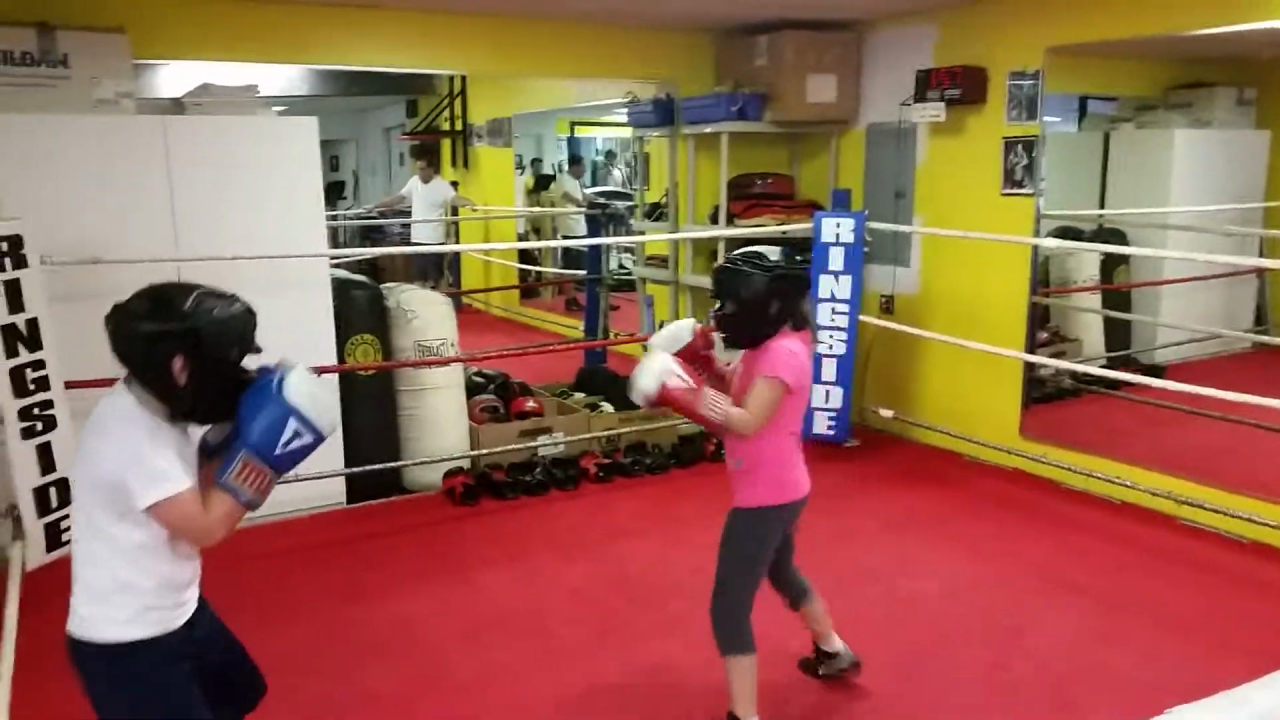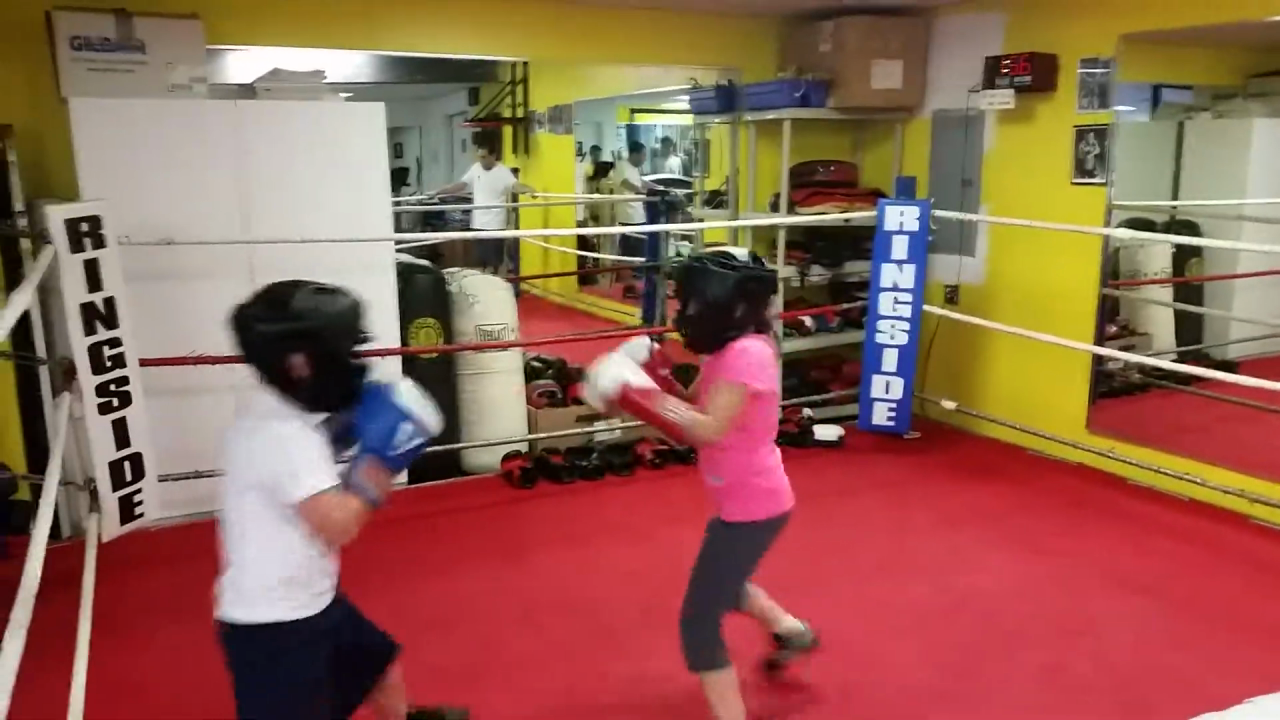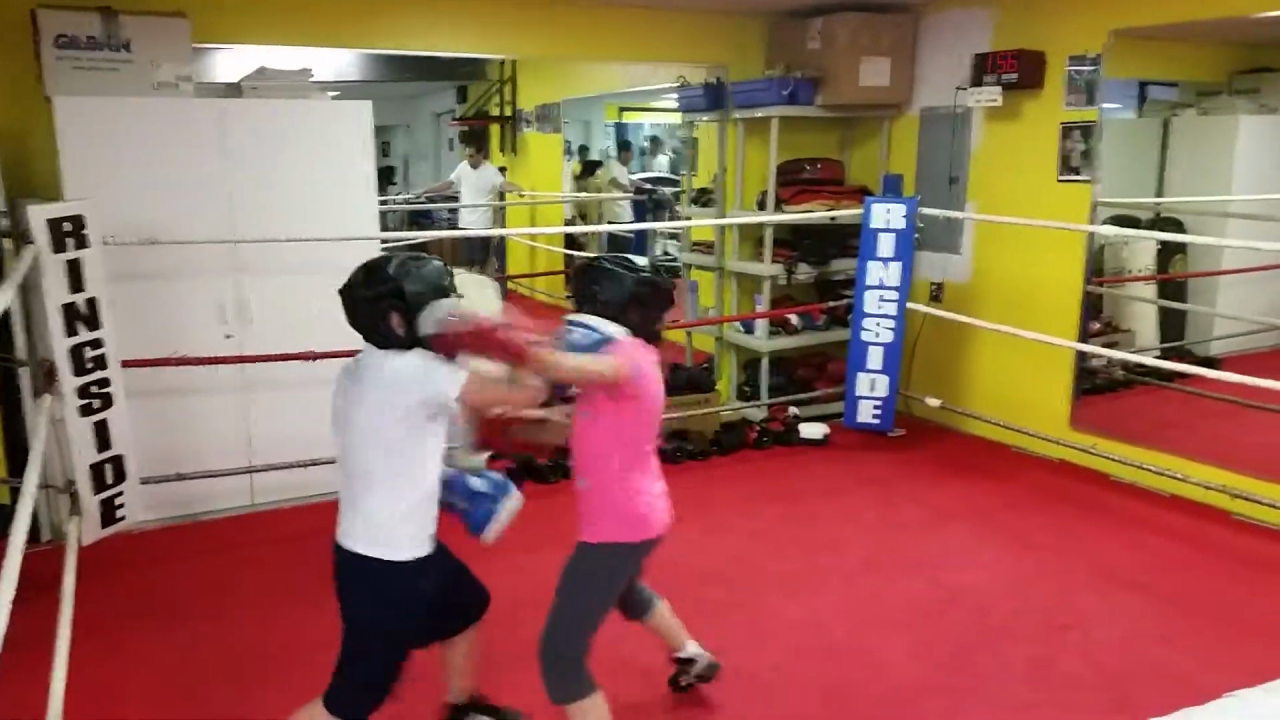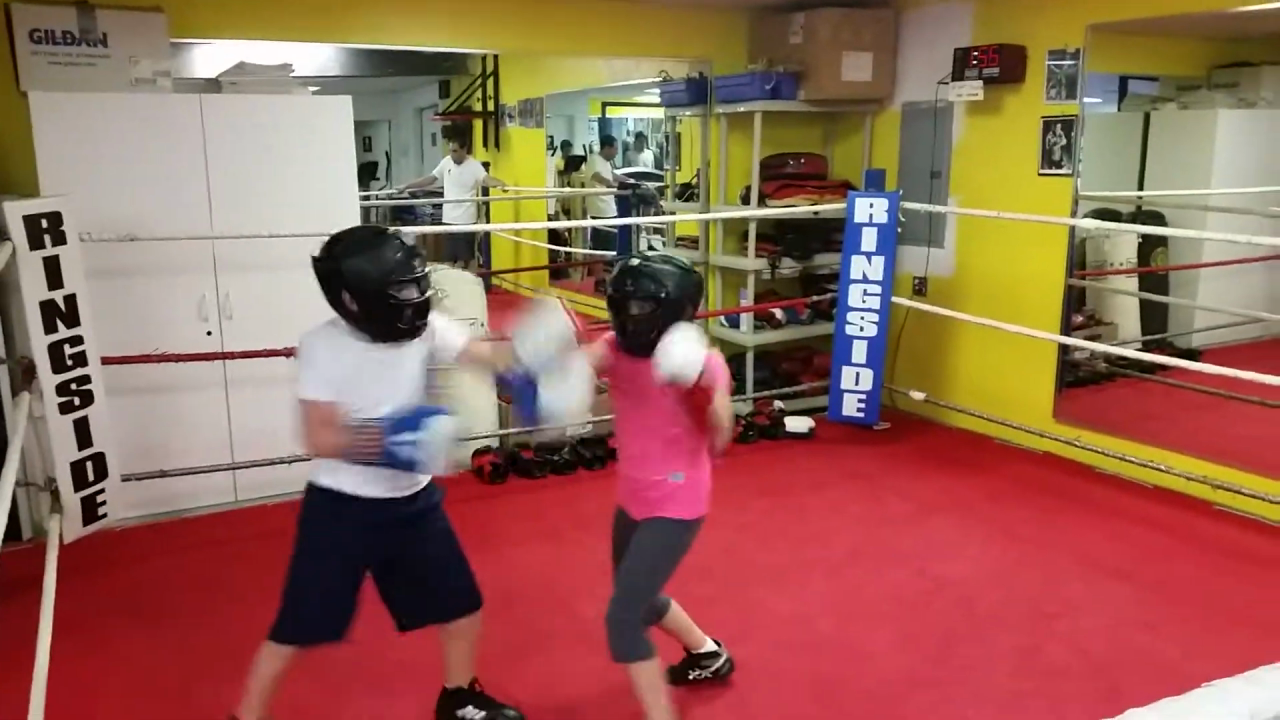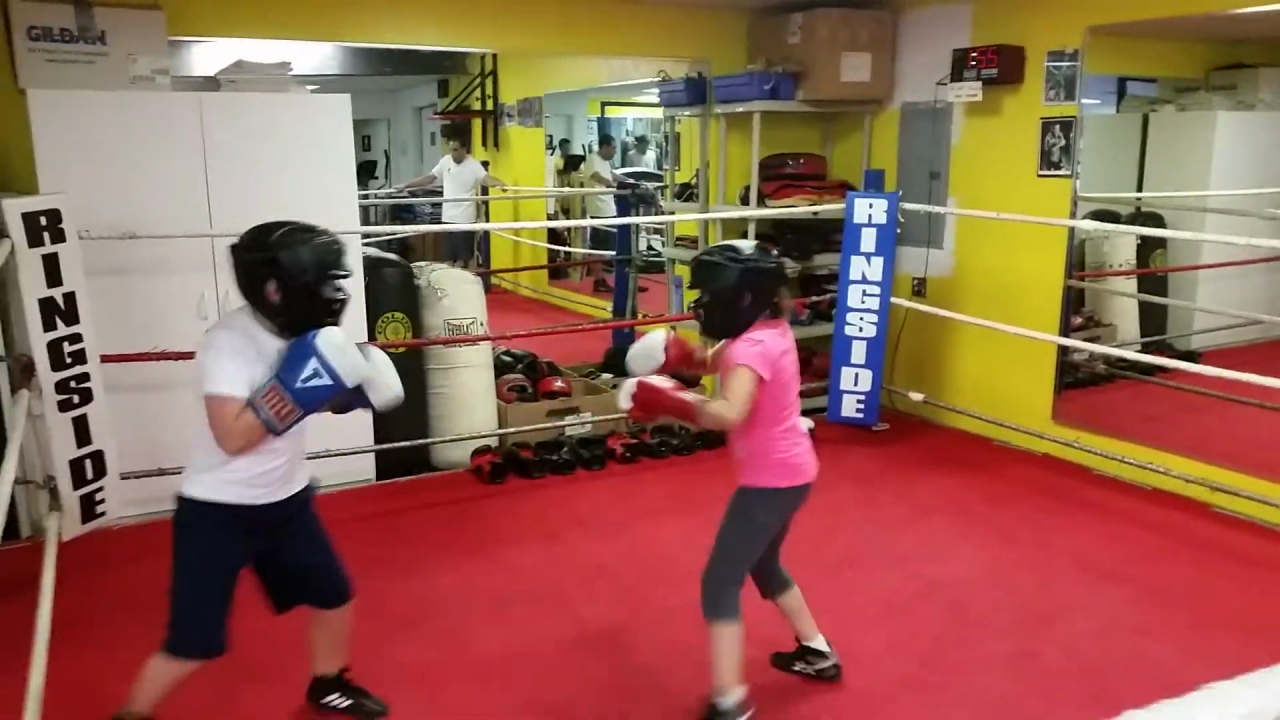
dt=0.4s
person 1, frame 1
left shoulder: (781, 353)
right shoulder: (768, 344)
left elbow: (747, 423)
right elbow: (735, 392)
left wrist: (687, 394)
right wrist: (703, 361)
left hip: (764, 498)
right hip: (783, 490)
left knee: (728, 609)
right knee: (781, 572)
right ankle: (833, 651)
person 1, frame 2
left shoulder: (747, 355)
right shoulder: (723, 350)
left elbow: (708, 431)
right elbow: (693, 408)
left wrist: (639, 398)
right wrist: (655, 381)
left hip: (752, 509)
right hip: (748, 502)
left knee: (698, 623)
right knee: (724, 580)
right ankle: (789, 630)
person 1, frame 3
left shoulder: (626, 356)
right shoulder: (622, 355)
left elbow: (567, 368)
right elbow: (576, 420)
left hip: (616, 527)
right hip: (641, 514)
left knee: (560, 653)
right knee: (627, 592)
right ankle: (691, 656)
person 1, frame 4
left shoulder: (705, 362)
right shoulder: (616, 346)
left elbow: (717, 440)
right elbow: (581, 362)
left wrist: (697, 390)
left hip: (676, 509)
right hip: (634, 501)
left knee: (624, 618)
right knee: (639, 595)
right ankle: (708, 653)
person 1, frame 5
left shoulder: (752, 346)
right shoulder: (771, 329)
left elbow: (731, 415)
right elbow: (713, 362)
left wrist: (675, 402)
right wrist: (682, 356)
left hip: (774, 481)
right hip: (791, 471)
left knee: (719, 583)
right knee: (760, 565)
right ankle: (816, 652)
person 2, frame 1
left shoulder: (152, 410)
right shoulder: (130, 436)
left elbow: (193, 488)
right elbow: (205, 527)
left wrist: (235, 433)
right wrist: (261, 447)
left hip: (178, 614)
right hip: (128, 643)
person 2, frame 2
left shoulder: (283, 412)
right shoulder: (280, 434)
right elbow: (340, 527)
left wrist: (345, 428)
right wrist: (382, 451)
left hip: (309, 604)
right hip: (271, 626)
left knee: (377, 658)
person 2, frame 3
left shoulder: (368, 371)
right shoulder: (412, 370)
right elbow: (515, 397)
left wrist: (449, 484)
left hip: (401, 546)
right hip: (388, 558)
left knee: (465, 610)
person 2, frame 4
left shoulder: (420, 328)
right shoulder: (322, 347)
left elbow: (484, 353)
right elbow: (320, 440)
right wrist: (387, 440)
left hip: (411, 499)
right hip: (342, 505)
left knee: (459, 602)
right knee: (298, 626)
person 2, frame 5
left shoulder: (297, 337)
right shoulder: (228, 343)
right elbow: (235, 438)
left wrist: (354, 389)
right wrist: (296, 390)
left hip: (285, 500)
right hip: (215, 508)
left knee: (335, 594)
right knee: (194, 640)
